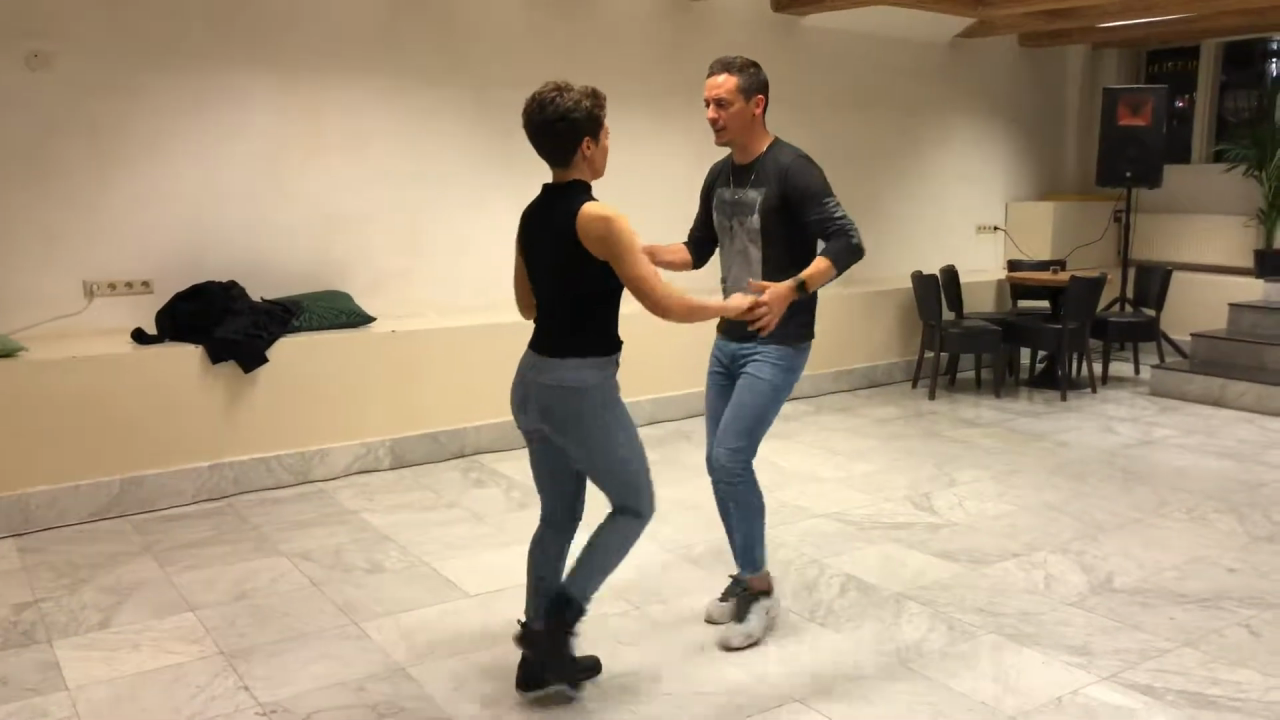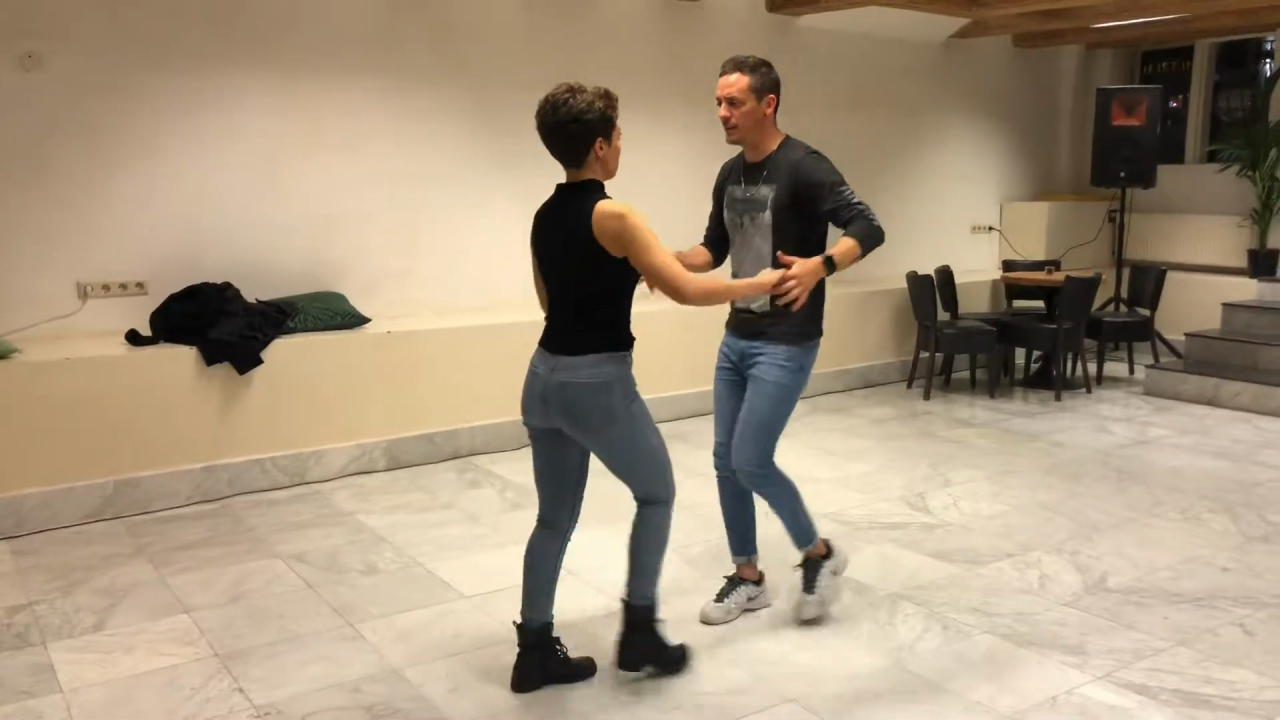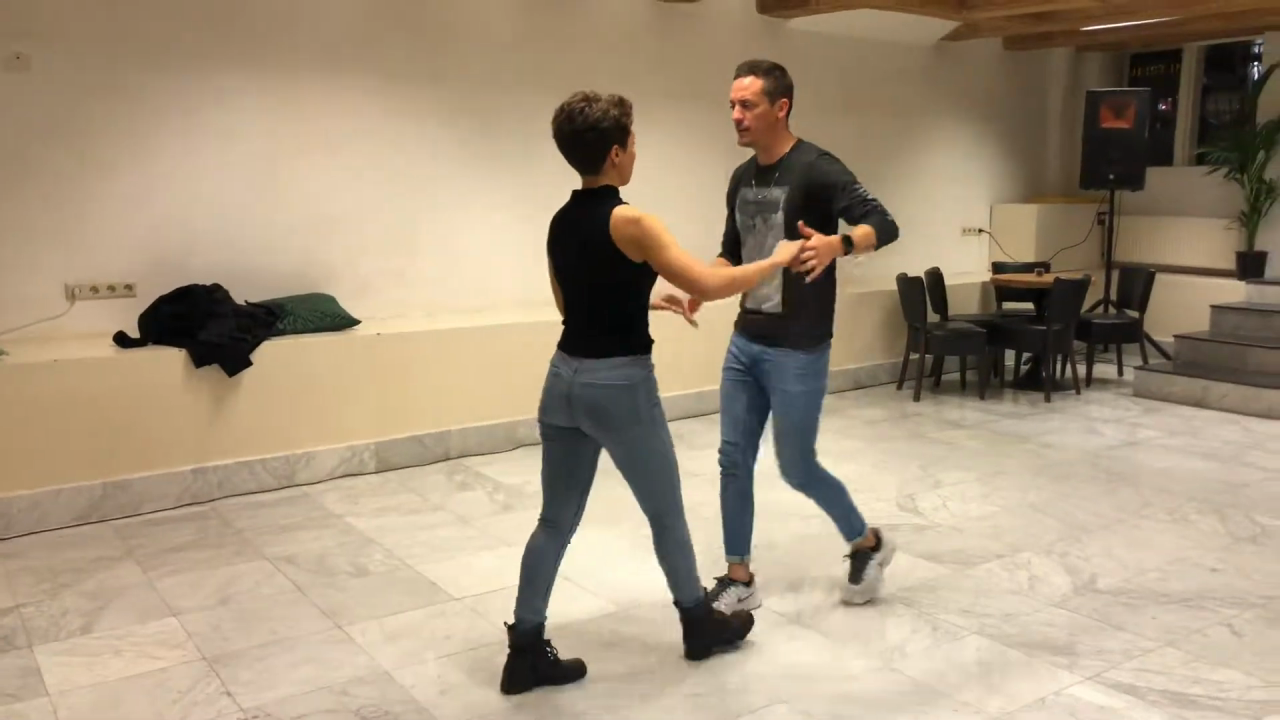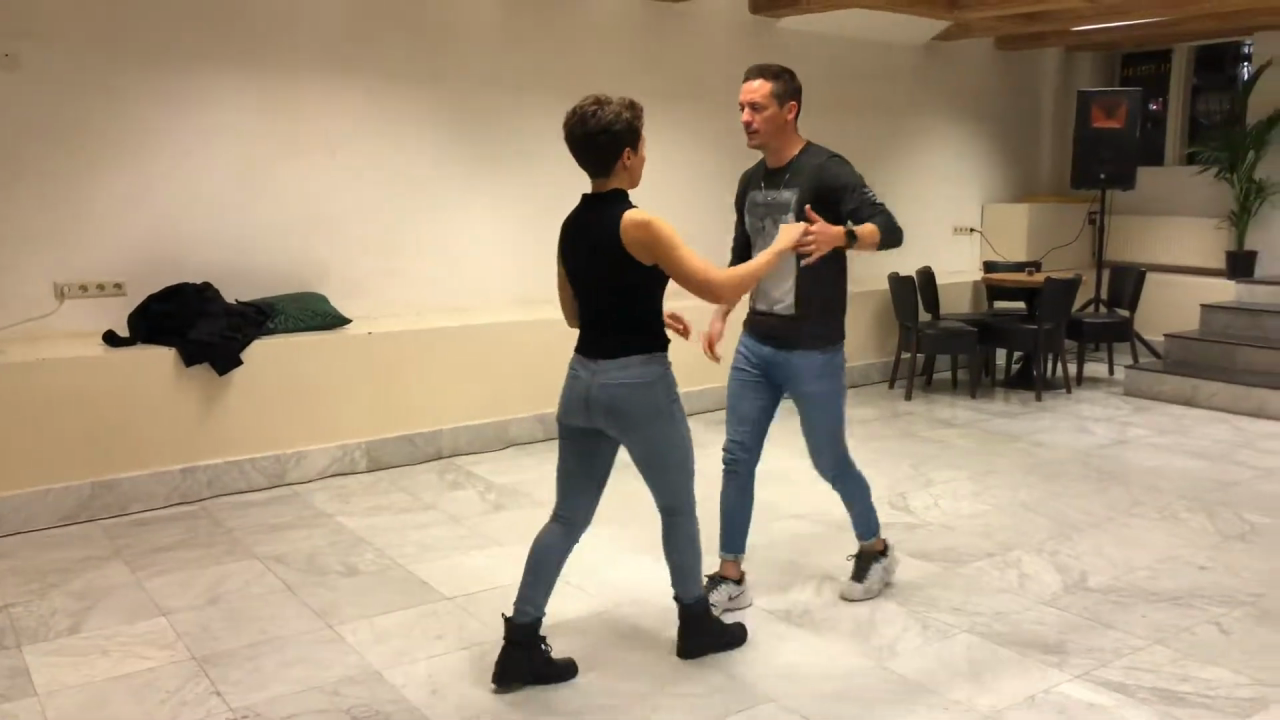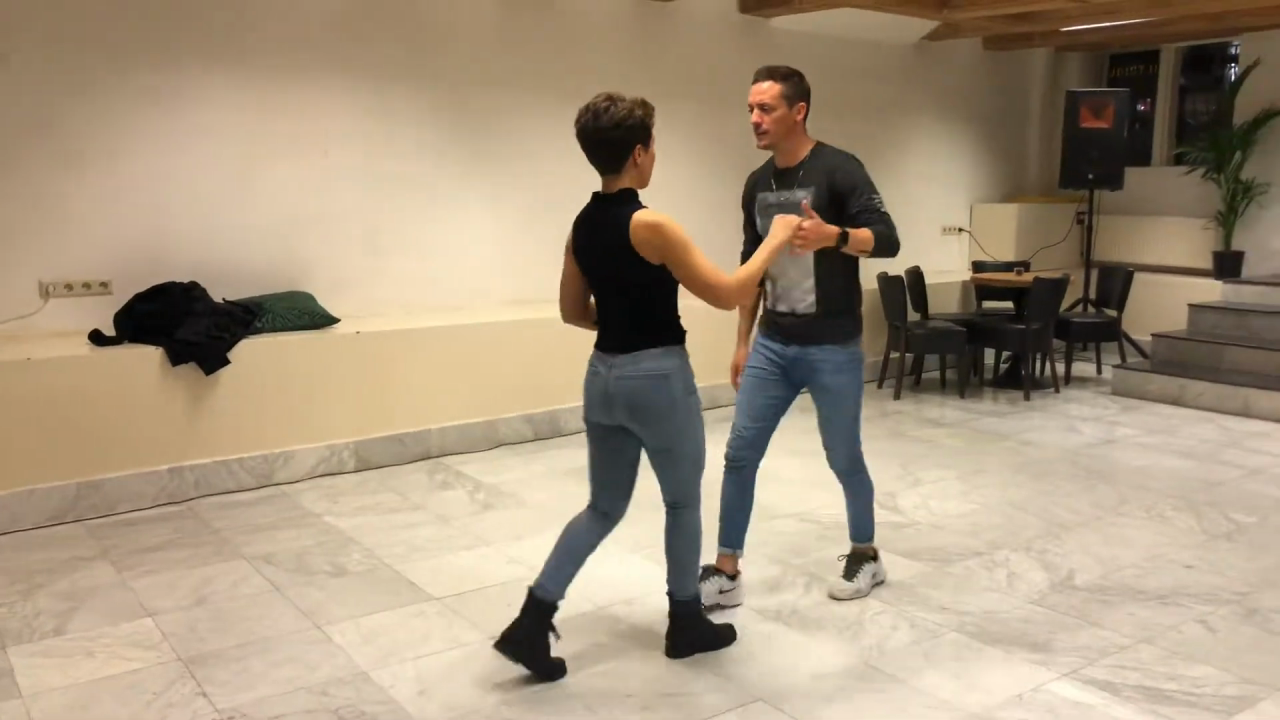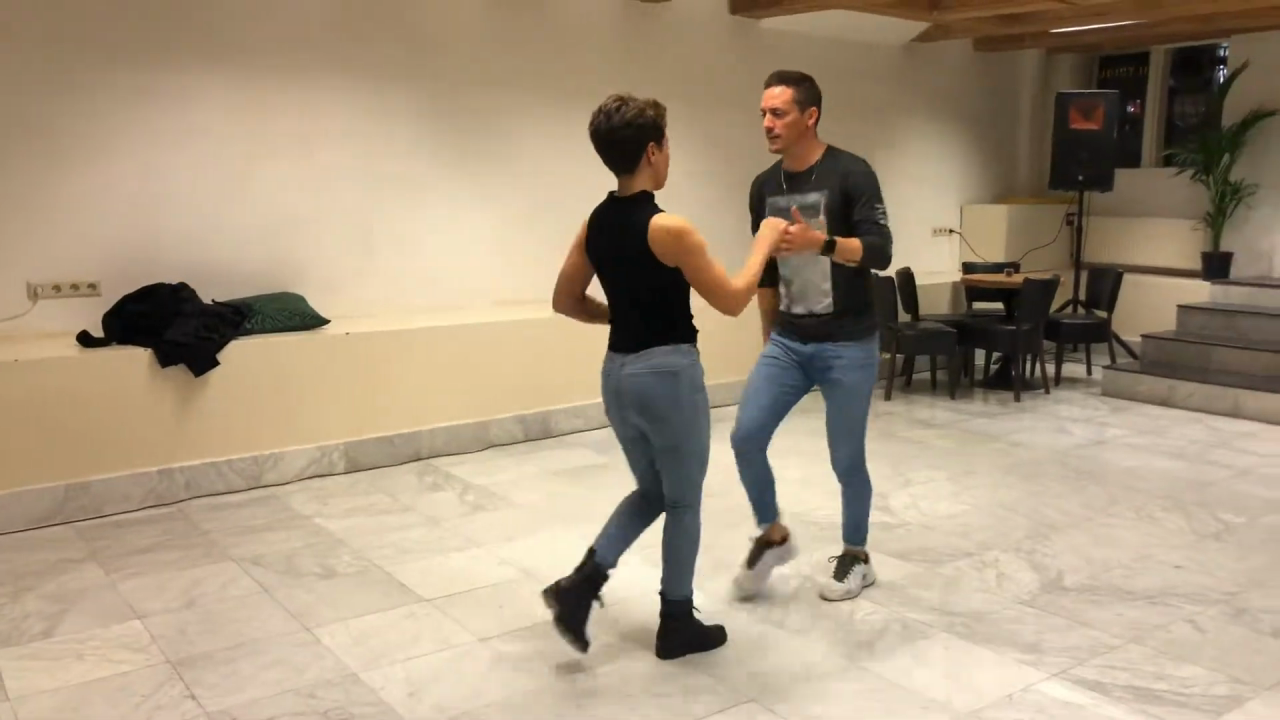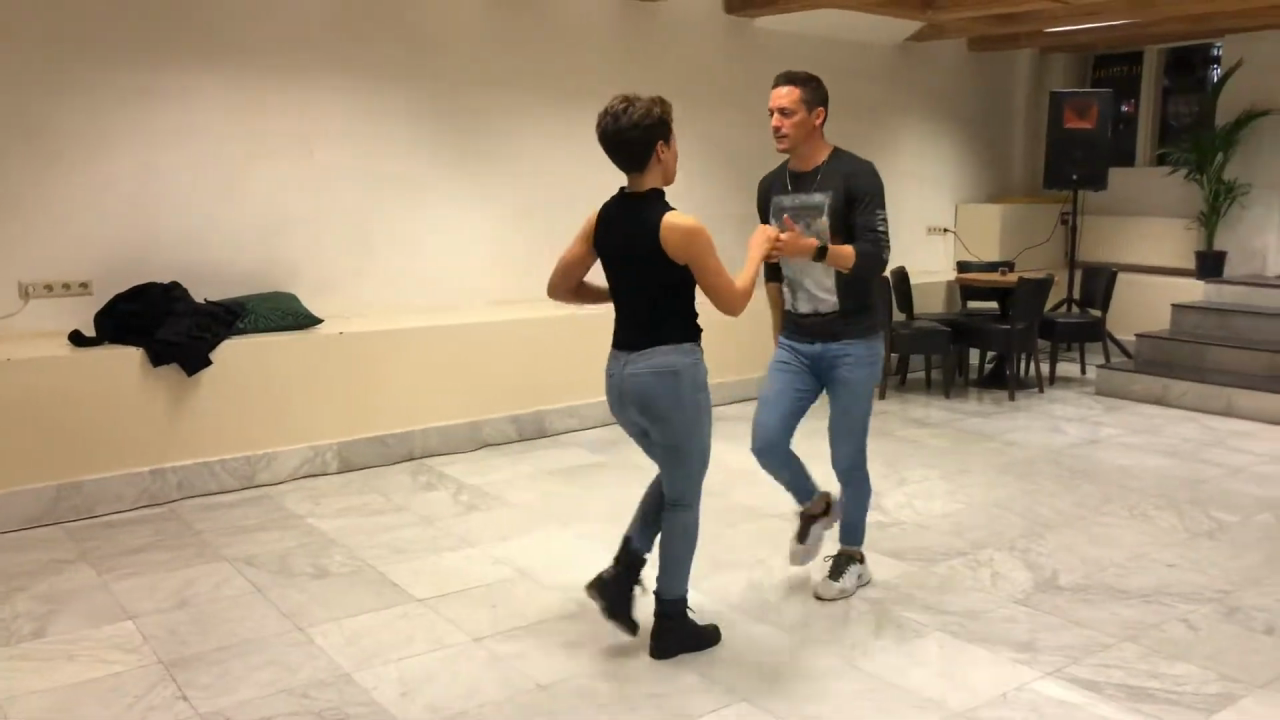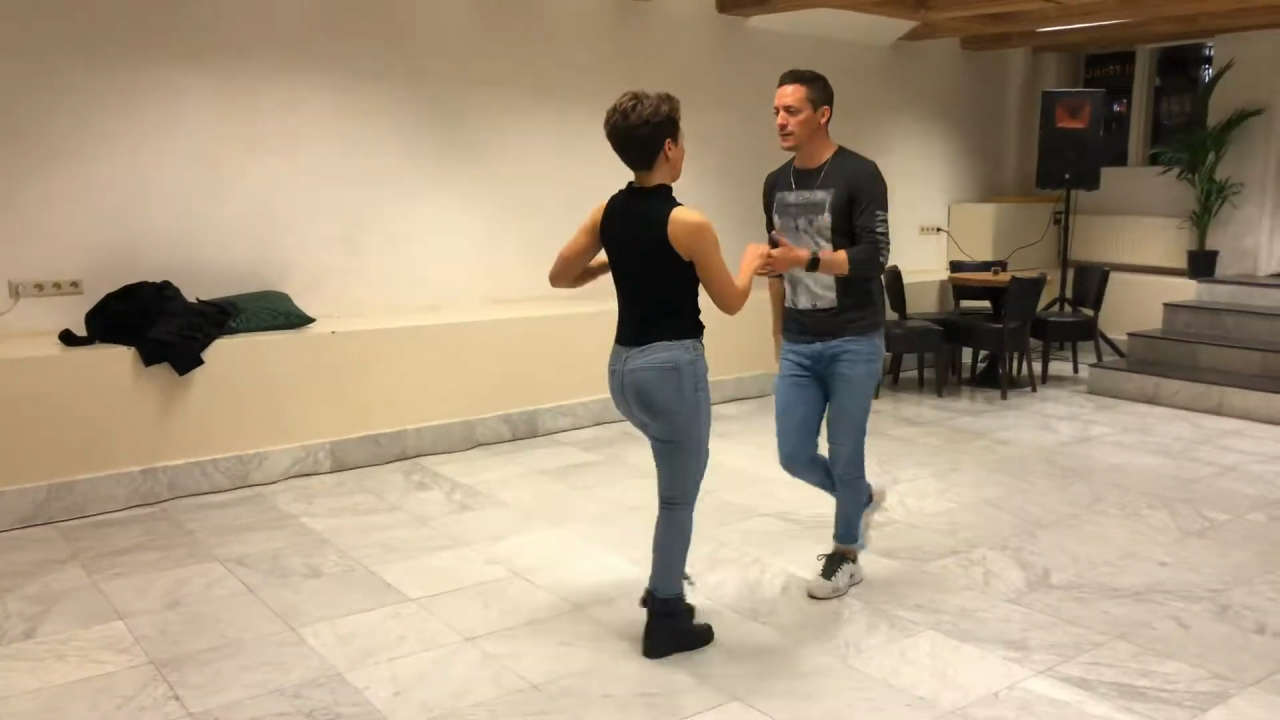
dt=0.1s
person 1, frame 1
left shoulder: (532, 217)
right shoulder: (595, 218)
right elbow: (665, 303)
right wrist: (732, 305)
left hip: (534, 380)
right hip: (581, 386)
left knee: (558, 517)
right knee: (634, 505)
left ankle: (544, 647)
right ankle: (557, 620)
person 1, frame 2
left shoulder: (545, 217)
right shoulder: (611, 216)
right elbow: (686, 290)
right wrist: (761, 281)
left hip: (544, 377)
right hip: (597, 383)
left knee: (554, 517)
right knee: (657, 495)
left ankle: (535, 650)
right ankle: (638, 630)
person 1, frame 3
left shoulder: (561, 222)
right shoulder: (628, 221)
right elbow: (708, 284)
left wrist: (650, 298)
right wrist: (778, 259)
left hip: (564, 379)
right hip: (619, 385)
left knee: (556, 518)
right knee: (664, 508)
left ankle: (526, 652)
right ankle: (699, 623)
person 1, frame 4
left shoulder: (573, 226)
right shoulder: (638, 224)
right elbow: (721, 289)
right wrist: (780, 245)
left hip: (583, 380)
right hip: (639, 383)
left knee: (570, 514)
right knee: (677, 506)
left ankle: (521, 645)
right ankle: (696, 624)
person 1, frame 5
left shoulder: (584, 224)
right shoulder: (650, 226)
left elbow: (573, 311)
right elbow: (727, 294)
right wrist: (776, 239)
left hip: (604, 376)
right hip: (658, 377)
left knee: (604, 507)
right knee: (683, 502)
left ankle: (531, 624)
right ankle: (686, 623)
person 1, frame 6
left shoulder: (596, 223)
right shoulder: (668, 229)
left elbow: (565, 301)
right elbow: (732, 302)
right wrist: (765, 243)
left hip: (618, 373)
right hip: (668, 374)
left knee: (653, 491)
right knee: (683, 500)
left ankle: (581, 583)
right ankle: (676, 623)
person 1, frame 7
left shoulder: (603, 219)
right shoulder: (679, 227)
left elbow: (559, 287)
right elbow: (733, 302)
right wrist: (758, 246)
left hip: (621, 370)
right hip: (671, 372)
left knee: (671, 481)
right knee: (682, 500)
left ankle: (620, 577)
right ankle: (671, 623)
person 1, frame 8
left shoulder: (607, 213)
right shoulder: (687, 223)
left elbow: (561, 276)
right elbow: (730, 301)
right wrist: (752, 262)
left hip: (624, 364)
right hip: (673, 367)
left knee: (675, 479)
right knee: (679, 495)
left ankle: (663, 593)
right ankle: (665, 623)
person 2, frame 1
left shoulder: (793, 170)
right shoulder: (718, 177)
left elbow: (847, 244)
right elbow: (699, 250)
left wrist: (793, 289)
right wrist: (647, 252)
left hip: (778, 344)
right hip: (729, 341)
left knee: (730, 459)
right knee: (719, 465)
left ankle: (756, 587)
right ankle: (748, 576)
person 2, frame 2
left shoulder: (804, 167)
right shoulder: (728, 175)
left elbow: (869, 230)
left wrist: (821, 264)
right wrist: (677, 261)
left hip: (787, 343)
right hip: (736, 339)
left knee: (752, 462)
right knee: (727, 459)
left ankle: (818, 554)
right ankle: (747, 576)
person 2, frame 3
left shoulder: (817, 169)
right shoulder: (741, 179)
left elbow: (884, 225)
left wrist: (838, 243)
left hip: (798, 348)
right hip: (745, 341)
left knee: (795, 467)
right knee: (733, 460)
left ankle: (867, 544)
right ankle: (738, 576)
person 2, frame 4
left shoulder: (827, 170)
right shoulder: (749, 183)
left elbow: (890, 231)
left wrist: (841, 236)
right wrist: (720, 316)
left hip: (814, 350)
right hip: (757, 345)
left knee: (829, 461)
right knee: (736, 458)
left ankle: (875, 550)
right ankle: (730, 576)
person 2, frame 5
left shoulder: (839, 169)
right shoulder: (757, 184)
left elbow: (887, 239)
left wrist: (834, 235)
right wrist: (743, 341)
left hip: (832, 345)
right hip: (773, 344)
left knee: (842, 457)
right knee: (740, 453)
left ankle: (864, 554)
right ankle: (726, 570)
person 2, frame 6
left shoulder: (851, 174)
right shoulder: (763, 187)
left elbow: (880, 253)
left wrist: (820, 242)
right wrist: (767, 338)
left hip: (850, 344)
right hip: (787, 342)
left knee: (846, 457)
right knee: (745, 436)
left ankle: (855, 557)
right ankle: (771, 536)
person 2, frame 7
left shoulder: (855, 176)
right shoulder: (770, 187)
left elbow: (875, 257)
left wrist: (814, 249)
right wrist: (779, 335)
left hip: (854, 342)
right hip: (795, 343)
left knee: (847, 457)
right knee: (766, 442)
left ankle: (851, 556)
right ankle: (815, 506)
person 2, frame 8
left shoulder: (858, 175)
right shoulder: (776, 183)
left elbow: (874, 257)
left wrist: (808, 259)
right wrist: (778, 331)
left hip: (855, 339)
right hip: (798, 342)
left knee: (845, 452)
right knee: (793, 456)
left ankle: (845, 554)
right ankle: (857, 500)
